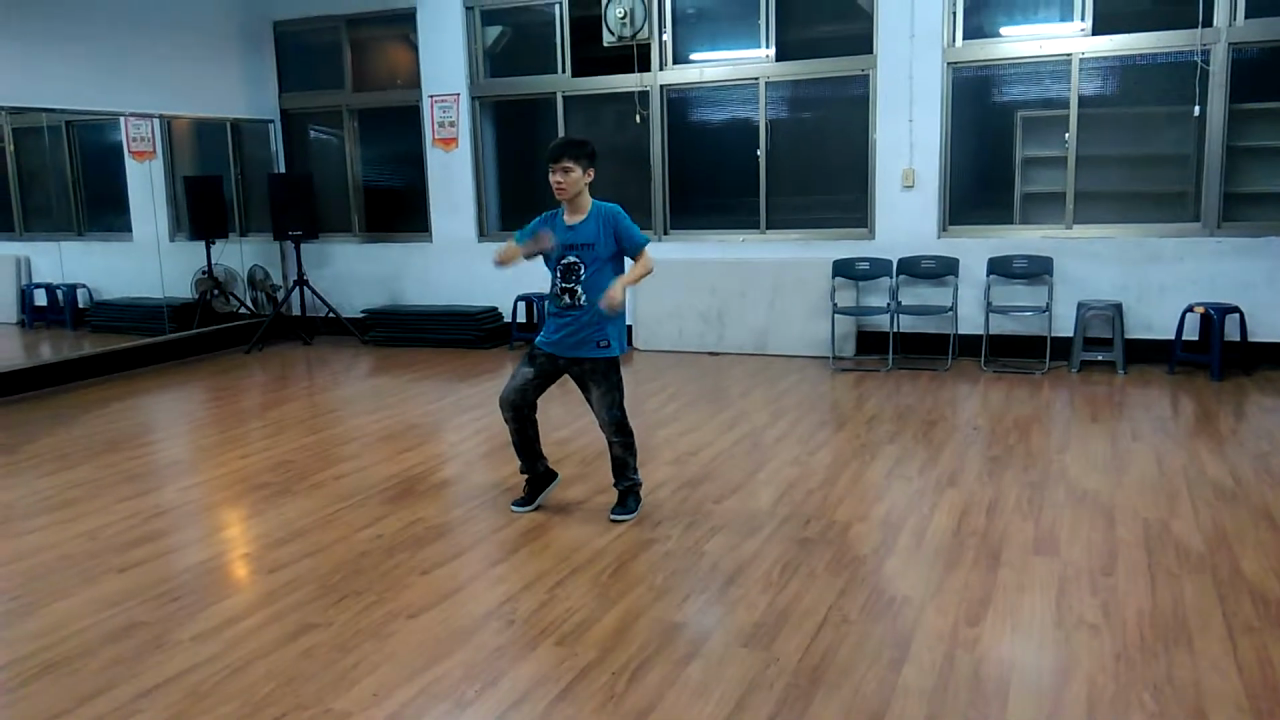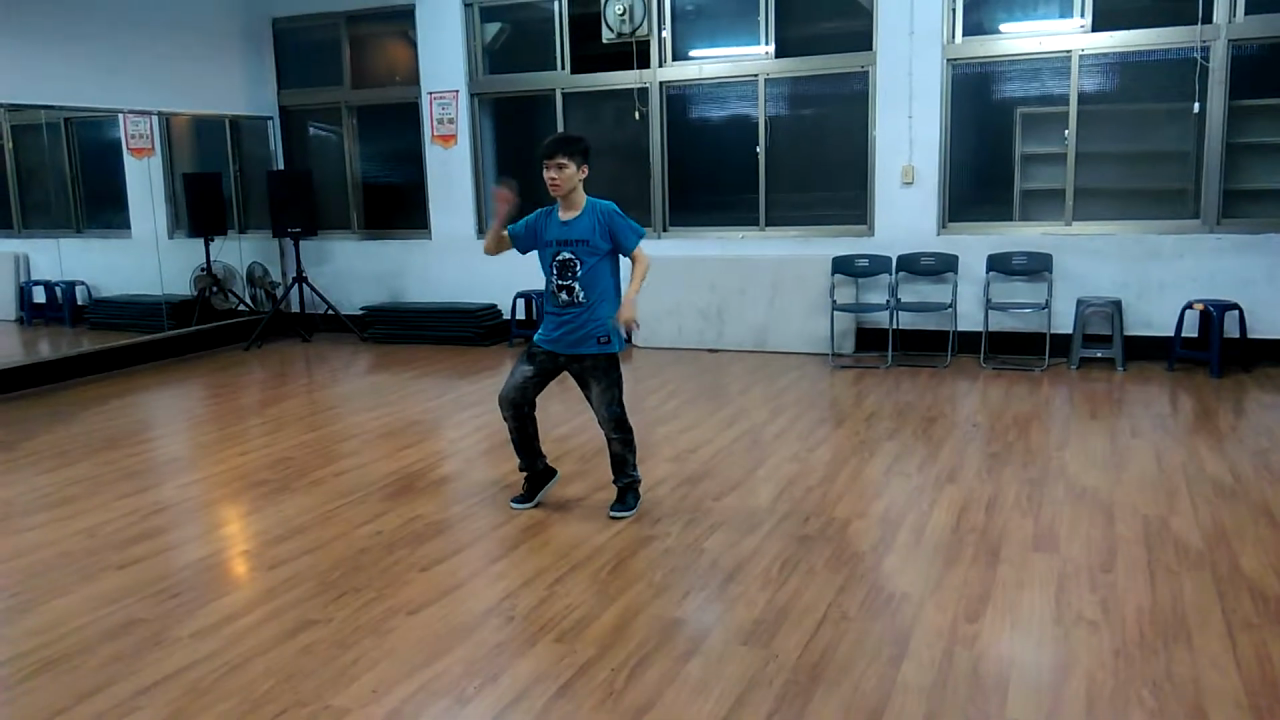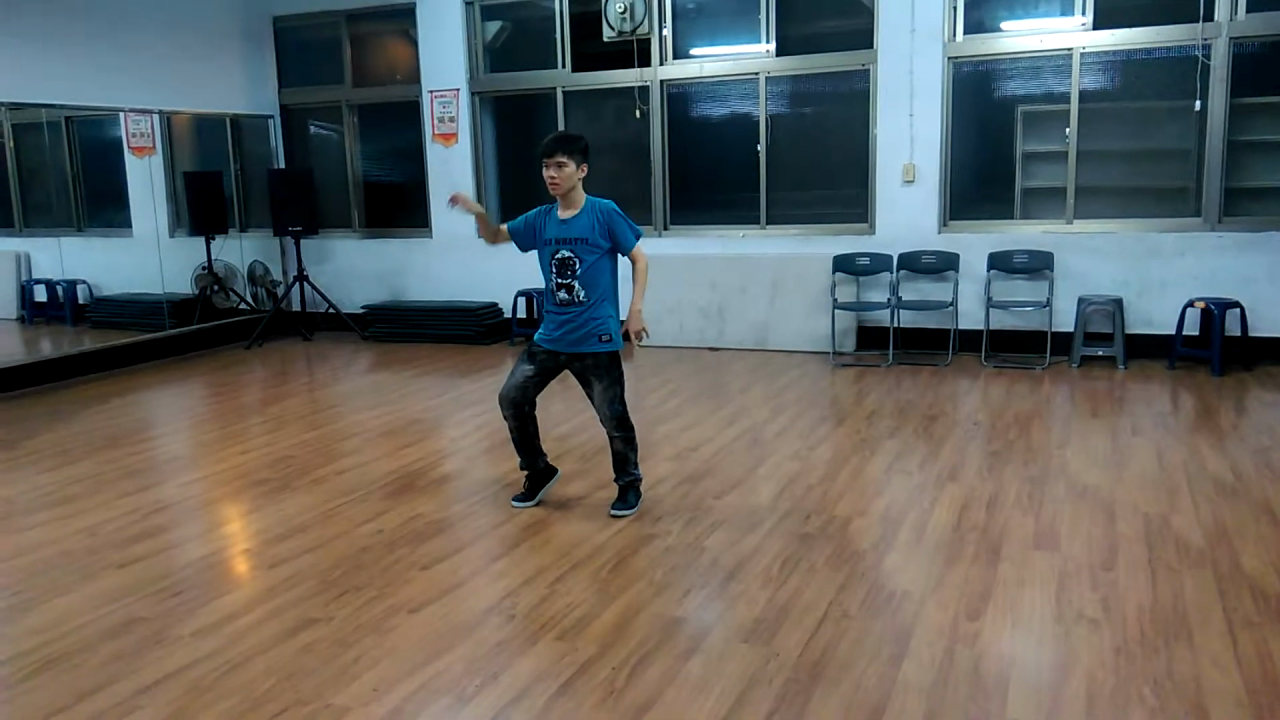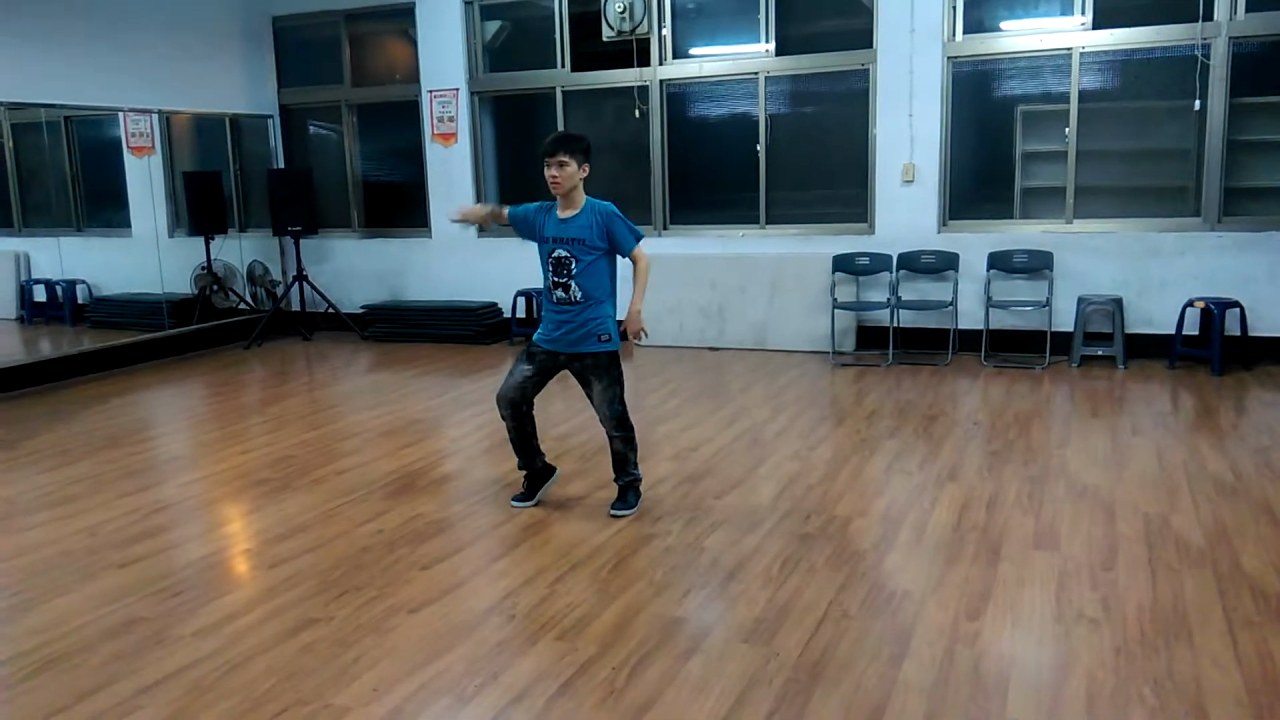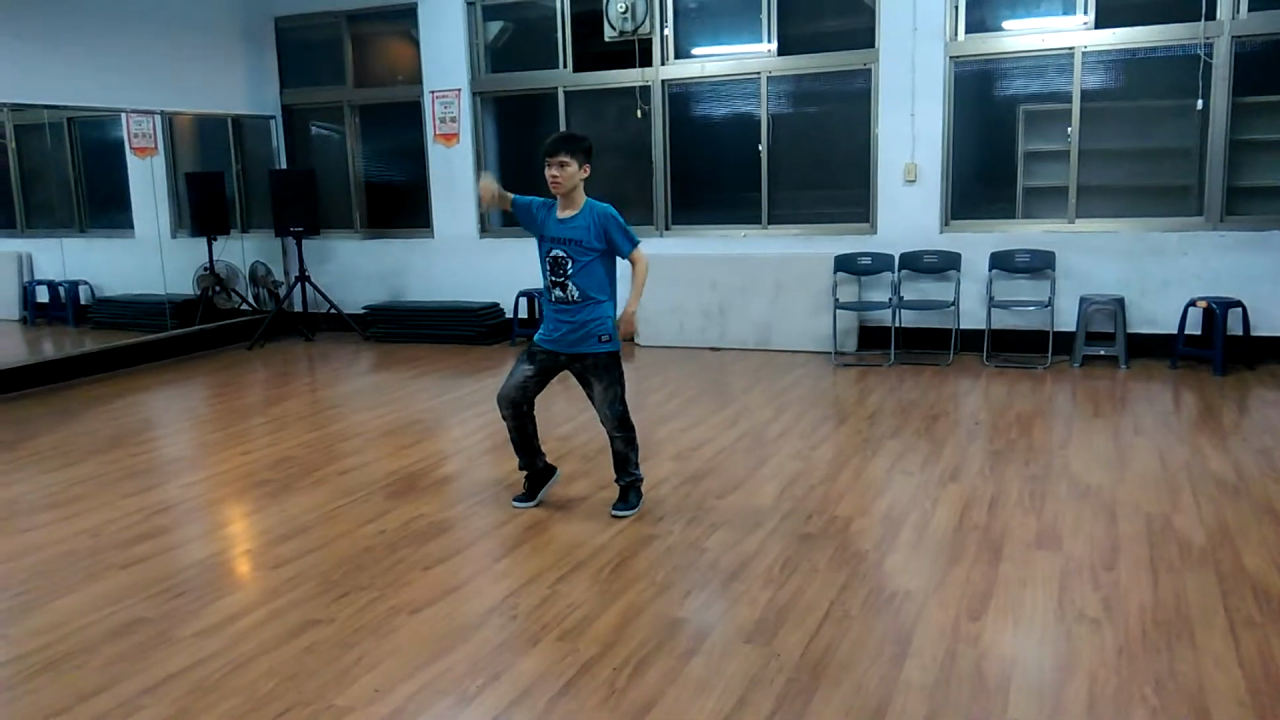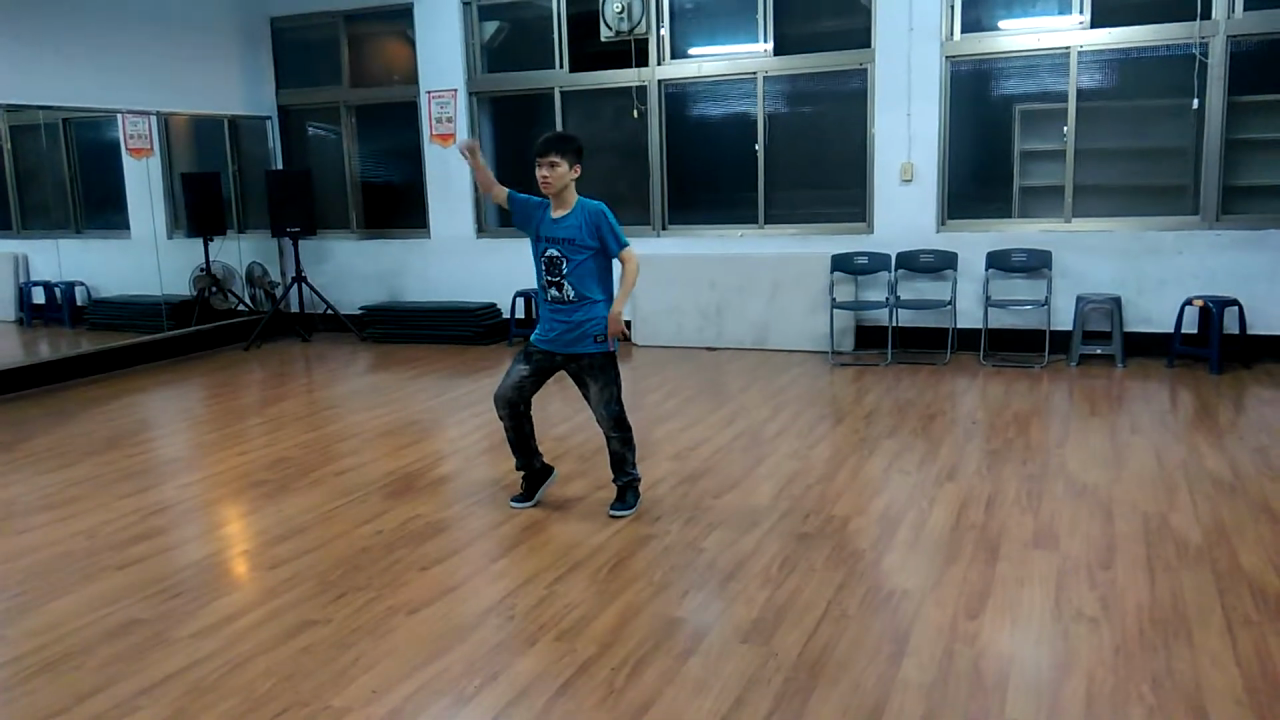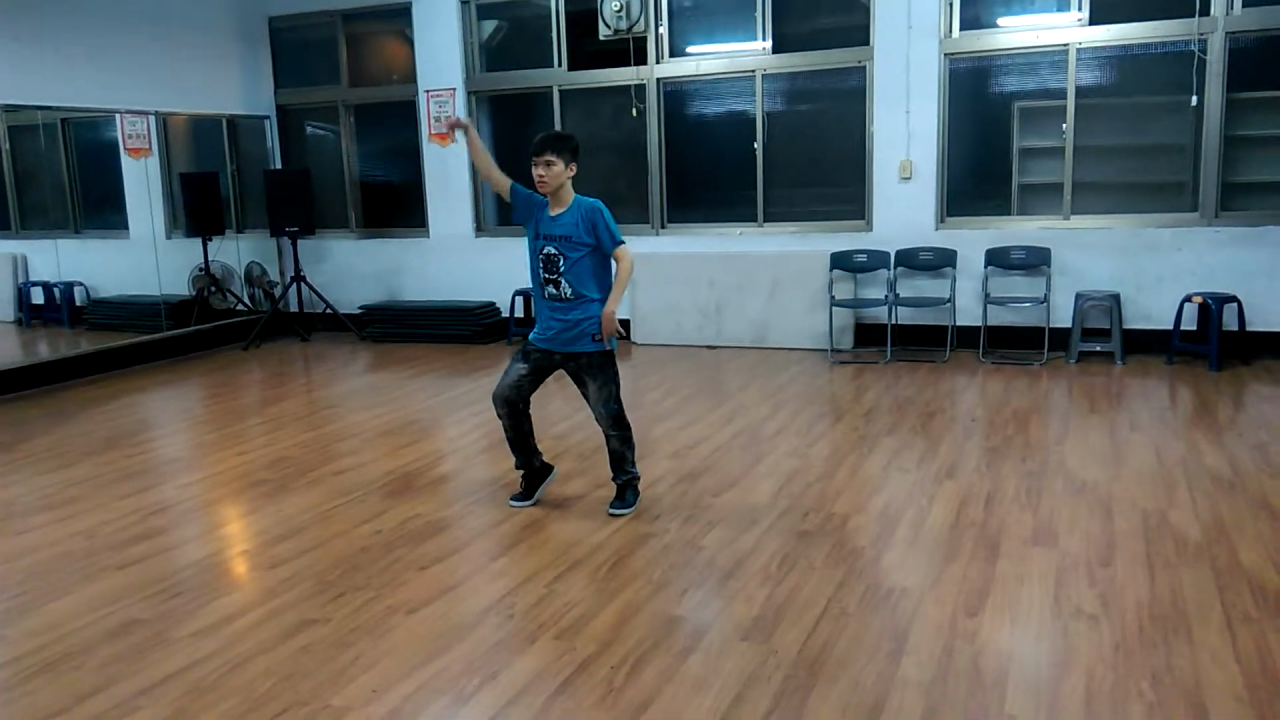
dt=0.1s
person 1, frame 1
left shoulder: (611, 217)
right shoulder: (546, 223)
left elbow: (646, 262)
right elbow: (501, 258)
left wrist: (620, 283)
right wrist: (528, 247)
left hip: (597, 342)
right hip: (553, 338)
left knee: (612, 420)
right knee: (513, 401)
left ankle: (629, 488)
right ankle: (539, 476)
person 1, frame 2
left shoulder: (606, 214)
right shoulder: (541, 220)
left elbow: (640, 259)
right elbow: (493, 247)
left wrist: (629, 299)
right wrist: (500, 215)
left hip: (596, 339)
right hip: (550, 336)
left knee: (610, 417)
right knee: (512, 399)
left ankle: (628, 485)
right ankle: (538, 473)
person 1, frame 3
left shoulder: (604, 213)
right shoulder: (540, 219)
left elbow: (638, 258)
right elbow: (495, 236)
left wrist: (635, 308)
right wrist: (476, 212)
left hip: (596, 338)
right hip: (551, 335)
left knee: (612, 415)
right knee: (512, 398)
left ankle: (629, 484)
right ankle: (539, 471)
person 1, frame 4
left shoulder: (603, 214)
right shoulder: (539, 215)
left elbow: (640, 259)
right elbow: (498, 216)
left wrist: (635, 308)
right wrist: (479, 212)
left hip: (594, 338)
right hip: (550, 335)
left knee: (612, 415)
right knee: (510, 398)
left ankle: (629, 483)
right ankle: (537, 471)
person 1, frame 5
left shoulder: (603, 216)
right shoulder: (540, 211)
left elbow: (640, 260)
right elbow: (499, 199)
left wrist: (630, 309)
right wrist: (489, 189)
left hip: (596, 338)
right hip: (551, 335)
left knee: (613, 416)
right knee: (511, 398)
left ankle: (631, 484)
right ankle: (539, 472)
person 1, frame 6
left shoulder: (594, 213)
right shoulder: (533, 210)
left elbow: (629, 260)
right elbow: (493, 190)
left wrist: (617, 308)
right wrist: (475, 158)
left hip: (590, 338)
right hip: (546, 336)
left knee: (609, 416)
right knee: (507, 398)
left ankle: (627, 484)
right ankle: (536, 472)
person 1, frame 7
left shoulder: (591, 211)
right shoulder: (532, 206)
left elbow: (624, 259)
right elbow: (490, 174)
left wrist: (612, 308)
right wrist: (469, 131)
left hip: (587, 338)
right hip: (545, 335)
left knee: (608, 414)
right knee: (506, 397)
left ankle: (628, 483)
right ankle: (535, 471)
